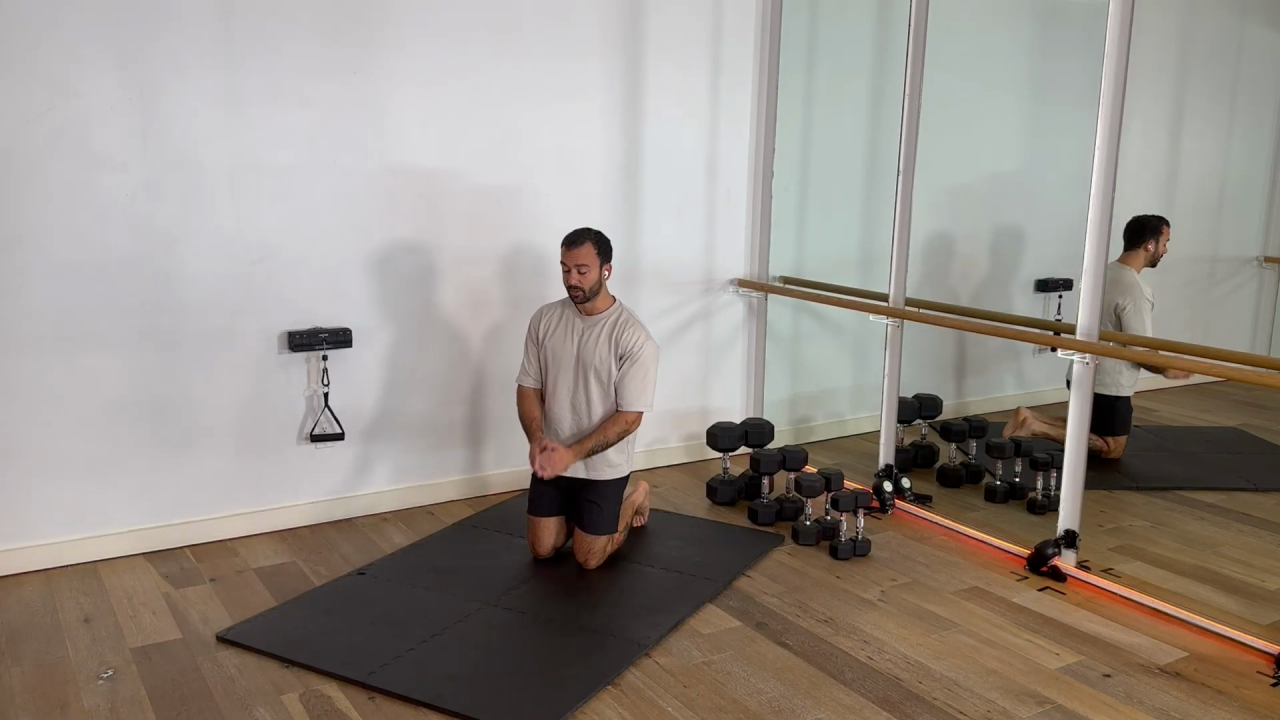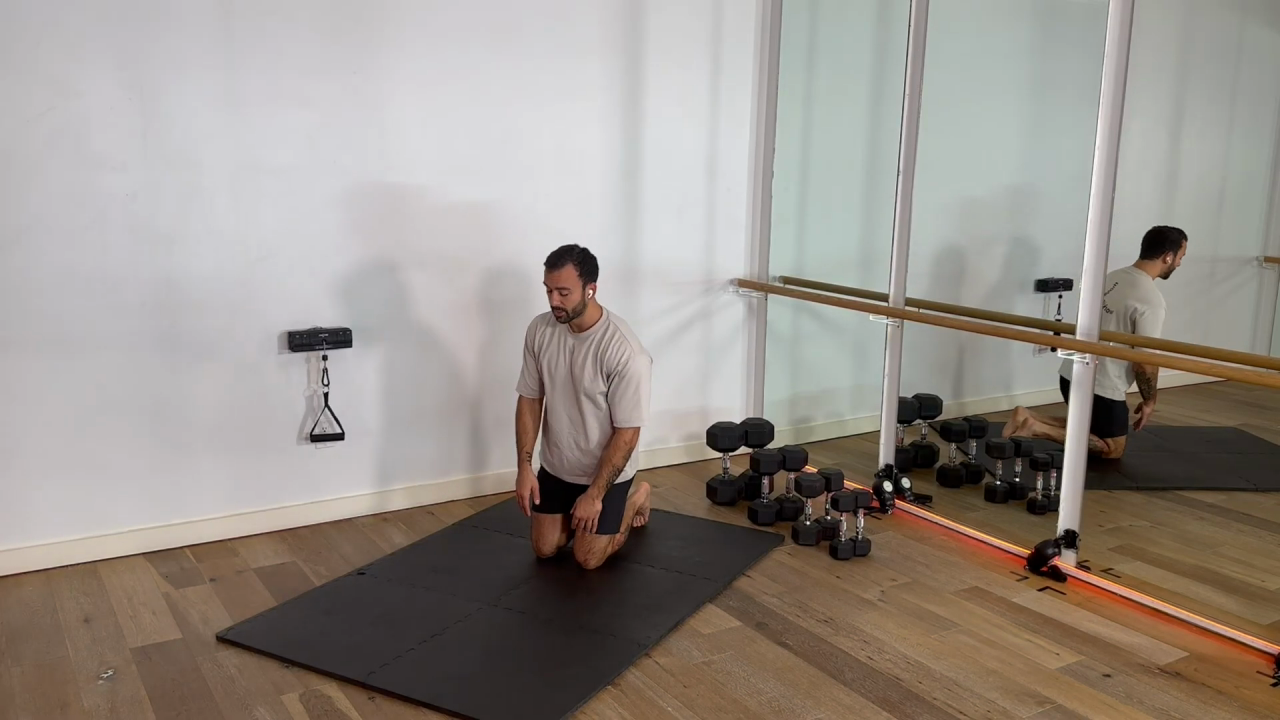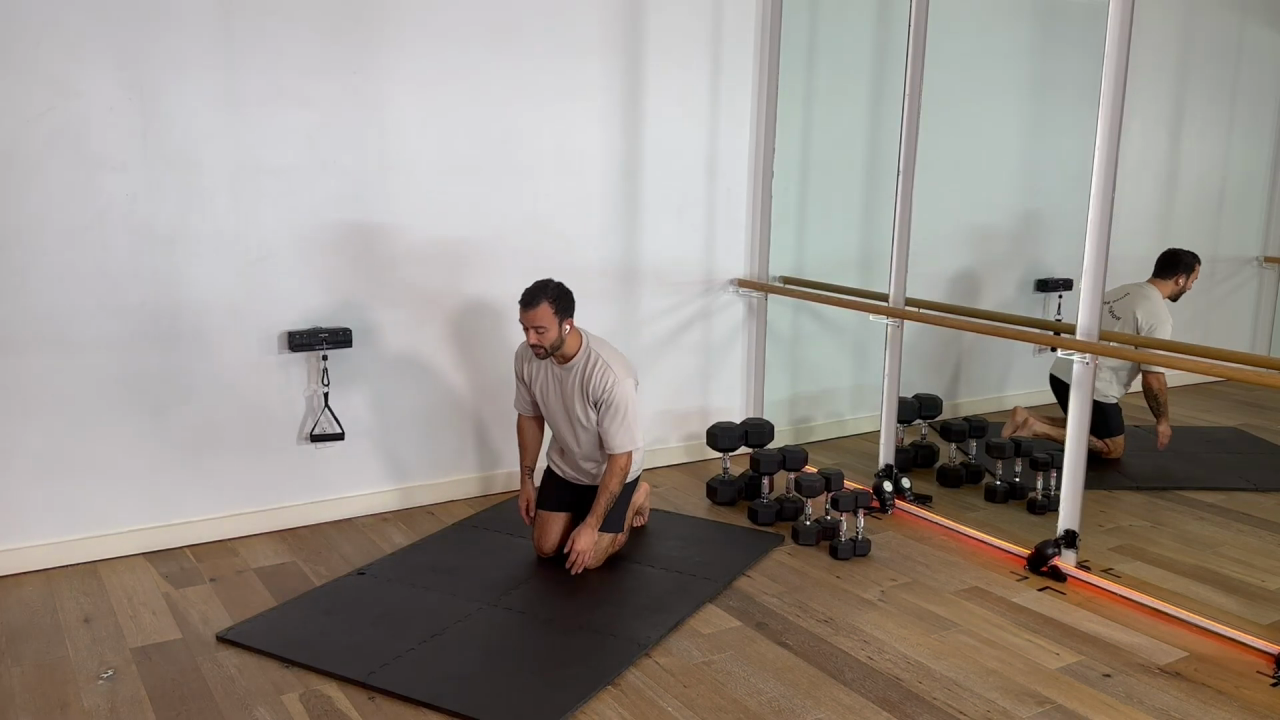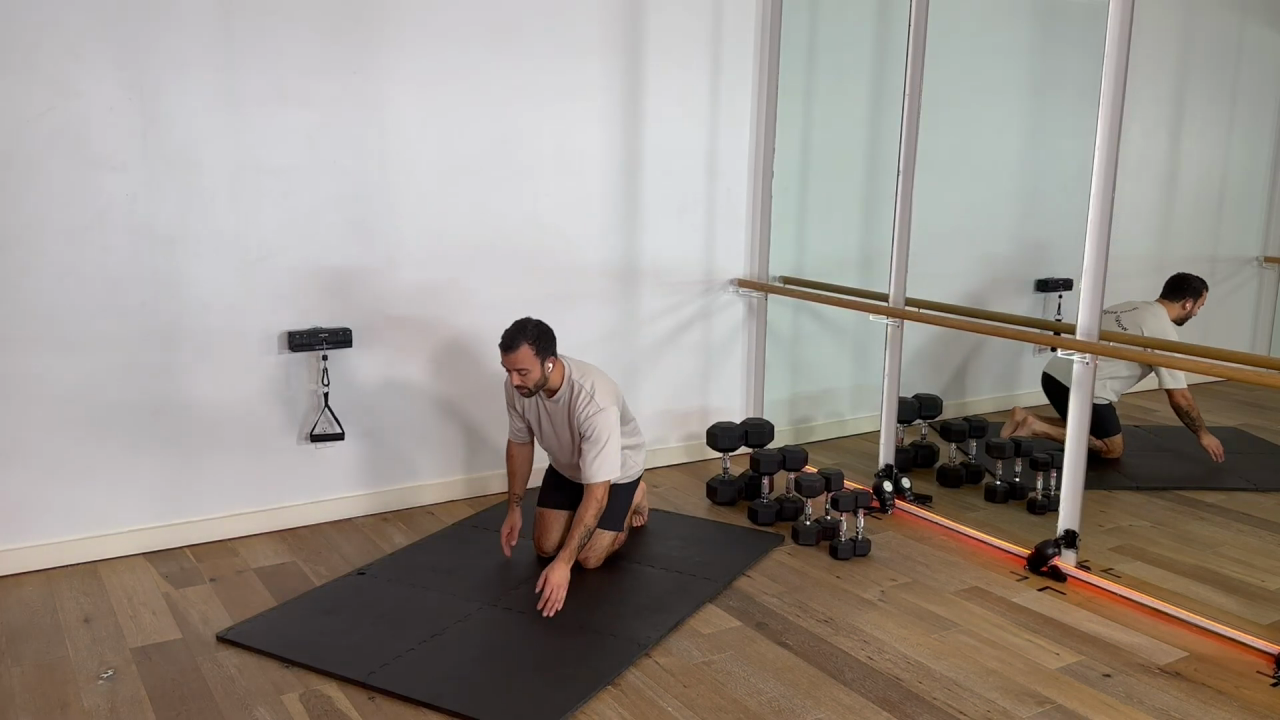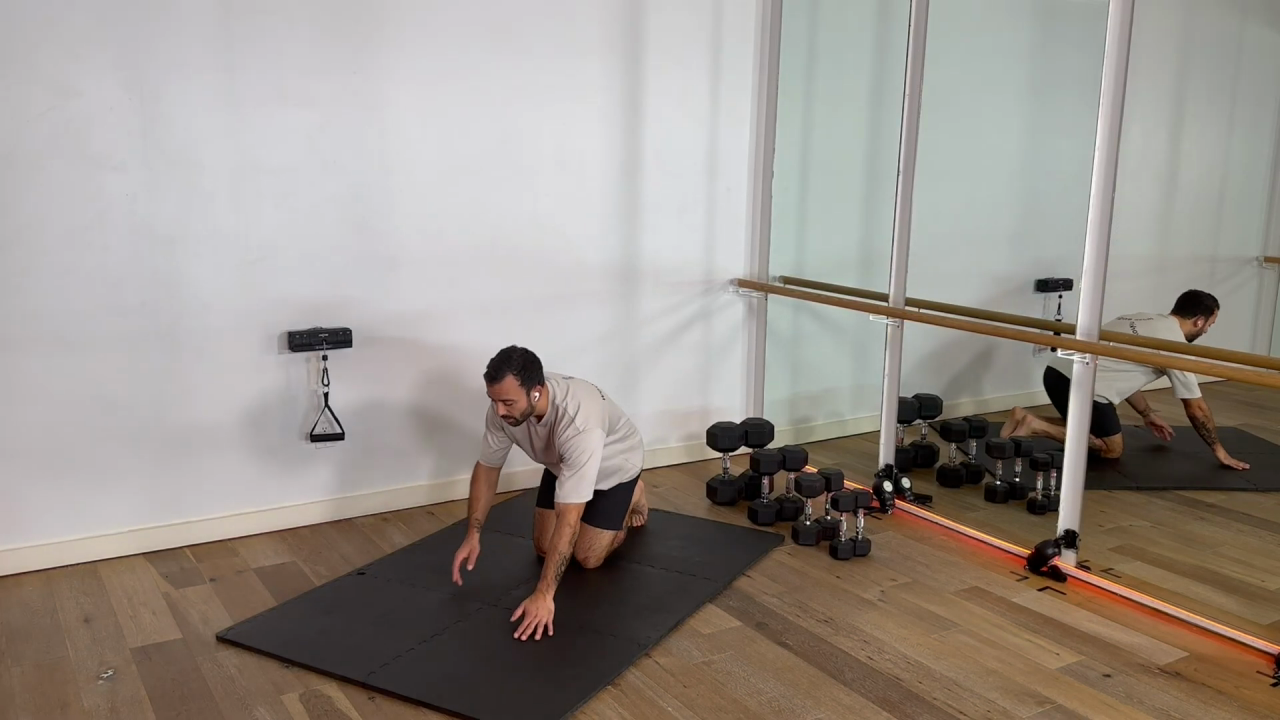
dt=0.2s
person 1, frame 1
left shoulder: (633, 337)
right shoulder: (545, 318)
left elbow: (629, 418)
right elbow: (527, 388)
left wrist: (573, 453)
right wrist: (538, 440)
left hip: (602, 468)
right hip: (552, 461)
left knee: (588, 558)
right knee: (542, 550)
left ankle: (635, 499)
right ankle: (578, 512)
person 1, frame 2
left shoulder: (625, 352)
right shoulder: (539, 330)
left elbow: (627, 433)
right elbow: (529, 400)
left wrist: (595, 495)
right wrist: (524, 467)
left hip: (604, 471)
right hip: (555, 466)
left knee: (588, 559)
right knee: (545, 550)
left ankle: (636, 499)
right ankle: (578, 513)
person 1, frame 3
left shoulder: (610, 376)
right shoulder: (526, 356)
left elbow: (620, 458)
right elbow: (529, 417)
left wrist: (591, 526)
right wrist: (526, 479)
left hip: (608, 473)
right hip: (563, 467)
left knee: (588, 559)
right knee: (546, 548)
left ankle: (636, 498)
person 1, frame 4
left shoulder: (595, 404)
right shoulder: (517, 386)
left elbow: (597, 491)
right elbow: (519, 443)
left wrist: (564, 563)
right wrist: (514, 508)
left hip: (616, 472)
right hip: (565, 467)
left knee: (590, 556)
right knee: (545, 545)
left ankle: (635, 497)
person 1, frame 5
left shoulder: (579, 424)
right shoulder: (504, 408)
left elbow: (569, 519)
right elbow: (487, 467)
left wrist: (543, 594)
right wrist: (473, 534)
left hip: (614, 468)
right hip: (561, 468)
left knee: (587, 556)
right knee: (544, 546)
left ankle: (631, 497)
person 2, frame 1
left shoulder: (1106, 274)
right shoulder: (1135, 291)
right wrist: (1167, 369)
right hip: (1107, 386)
left knee: (1091, 431)
right knee: (1111, 449)
left ankle: (1031, 419)
right ankle: (1036, 428)
person 2, frame 2
left shoulder: (1113, 278)
right shoulder: (1150, 299)
right elbow: (1145, 361)
right wrist: (1148, 401)
left hip: (1073, 373)
right hip: (1101, 386)
left knee: (1094, 432)
right knee: (1112, 449)
left ankle: (1031, 419)
right ankle: (1036, 428)
person 2, frame 3
left shoulder: (1123, 291)
right shoulder: (1157, 315)
right elbow: (1153, 378)
right wrist: (1163, 420)
left hip: (1062, 373)
right hip: (1091, 387)
left knee: (1093, 432)
right knee: (1112, 449)
left ankle: (1030, 419)
right ankle: (1037, 429)
person 2, frame 4
left shoulder: (1131, 308)
right shoulder: (1163, 333)
right elbow: (1179, 397)
right wrist: (1203, 434)
left hip: (1055, 374)
left knee: (1093, 433)
right knee: (1111, 449)
left ankle: (1028, 419)
right ankle: (1036, 427)
person 2, frame 5
left shoulder: (1144, 320)
right shoulder: (1175, 345)
right elbow: (1196, 408)
left wrist: (1148, 415)
right wrist: (1218, 449)
left hip: (1058, 372)
left knee: (1090, 432)
right knee: (1111, 448)
left ankle: (1028, 418)
right ankle: (1037, 425)
